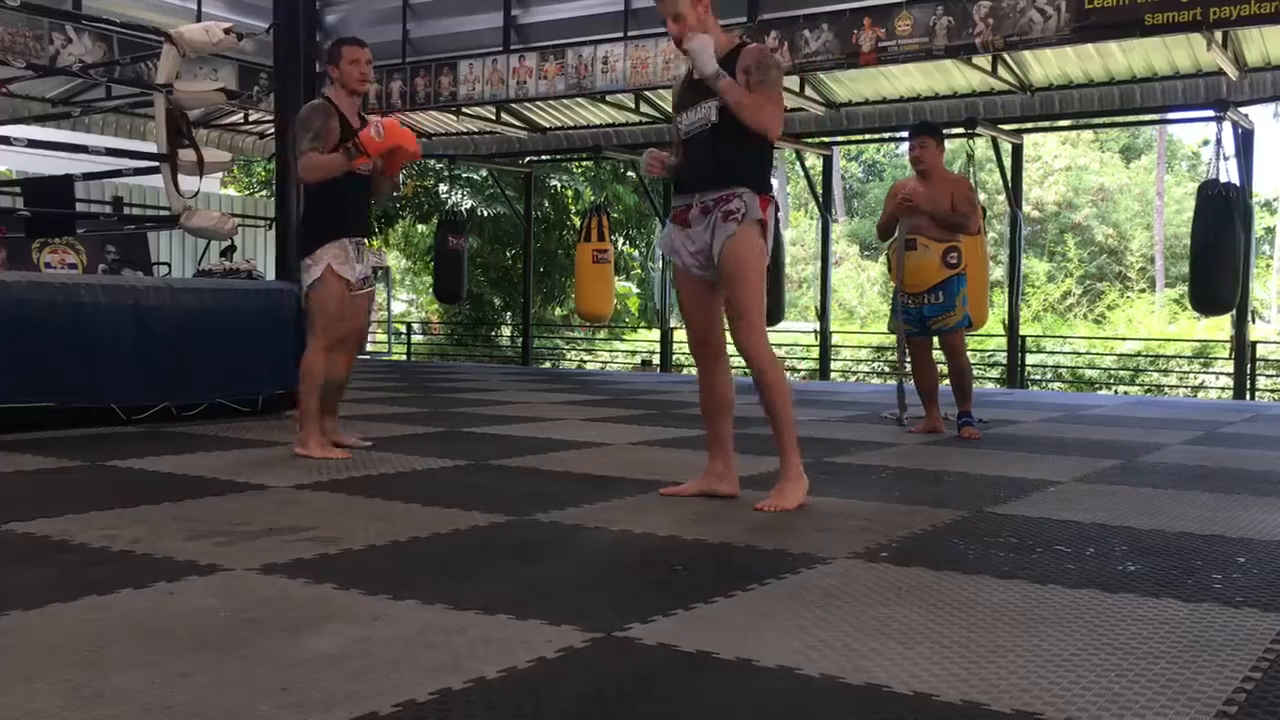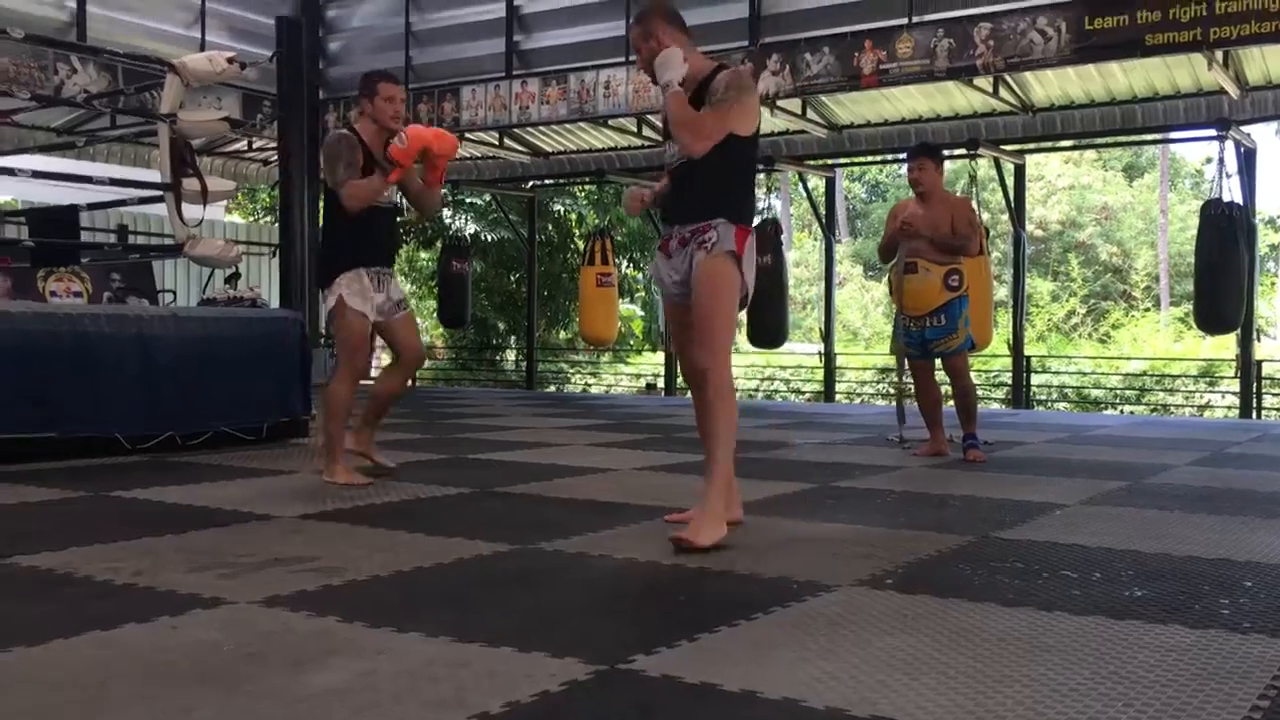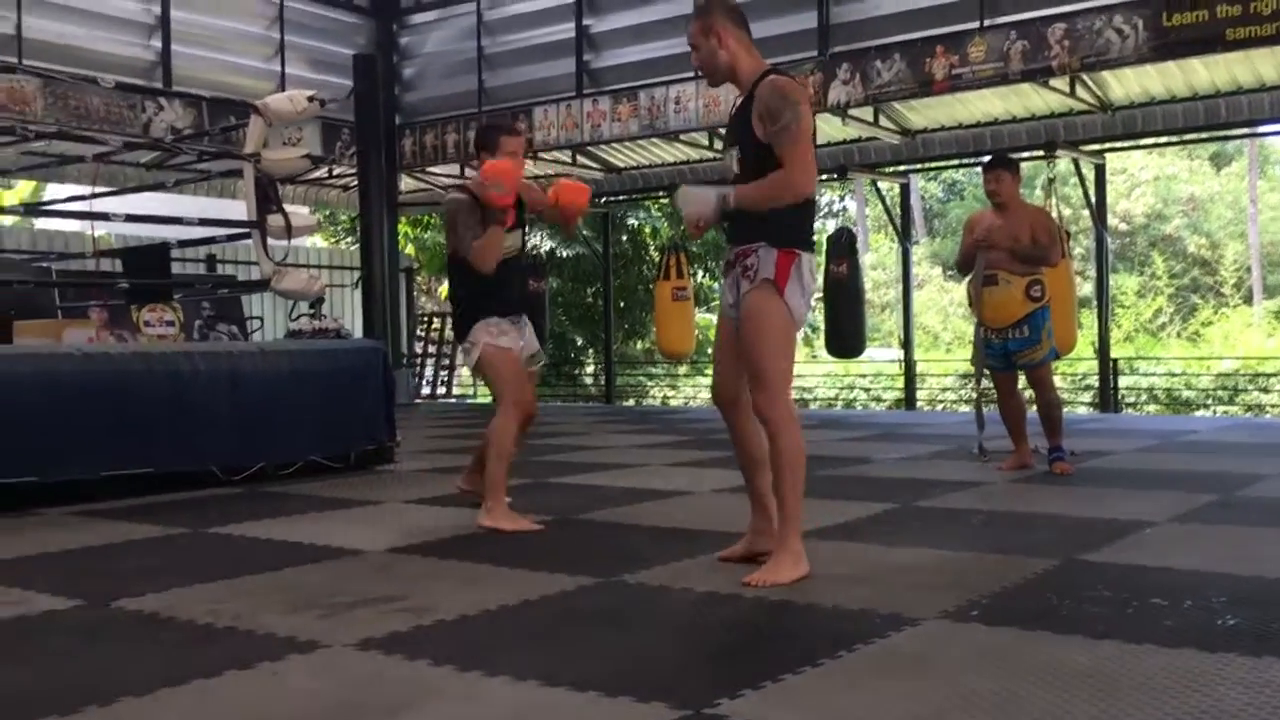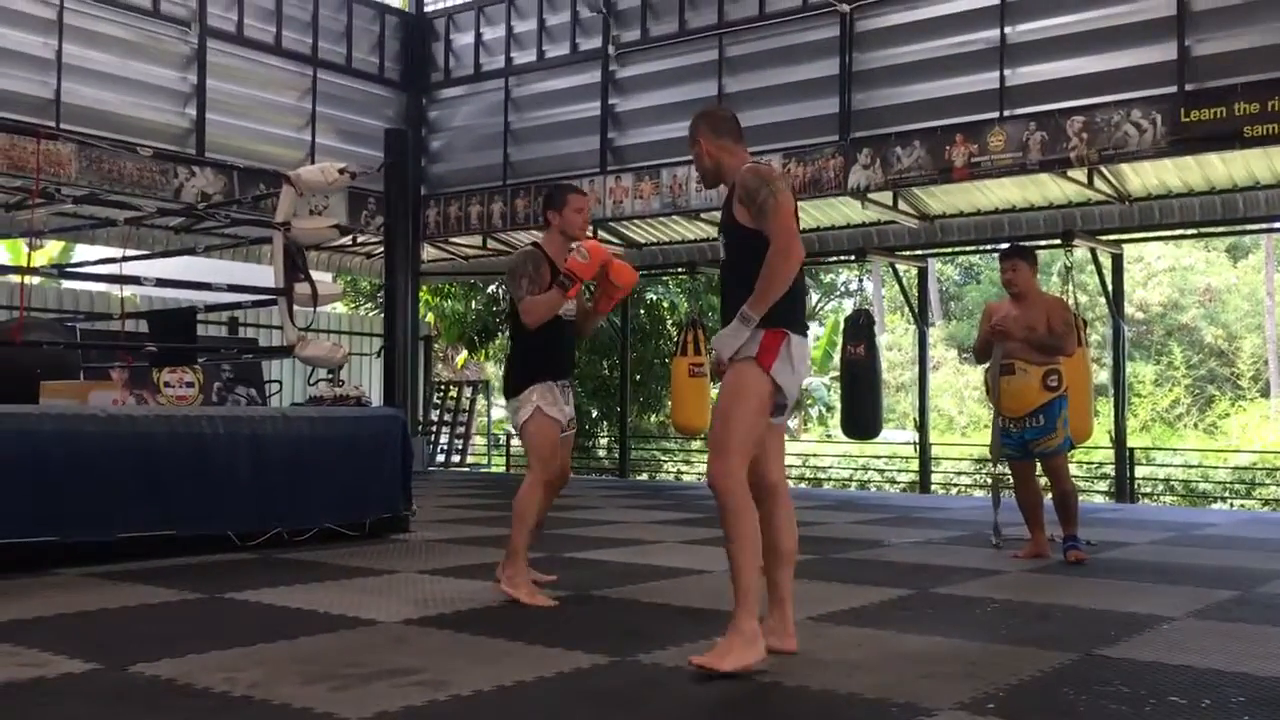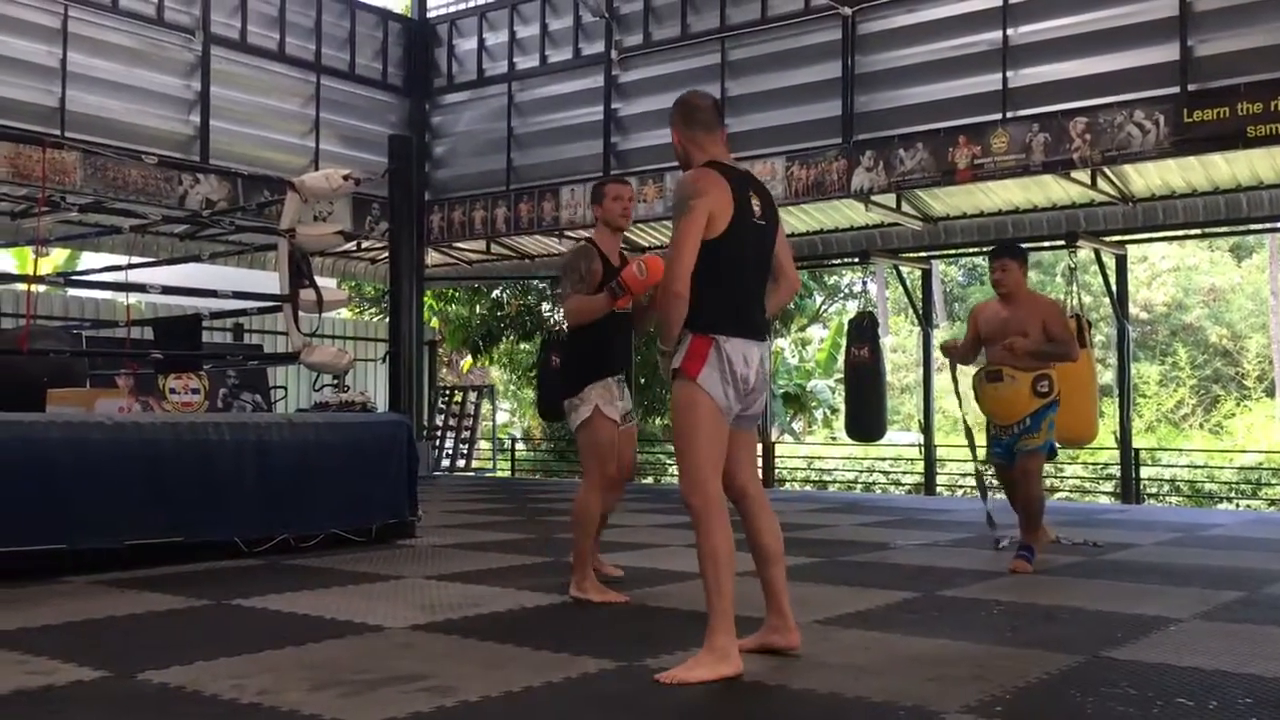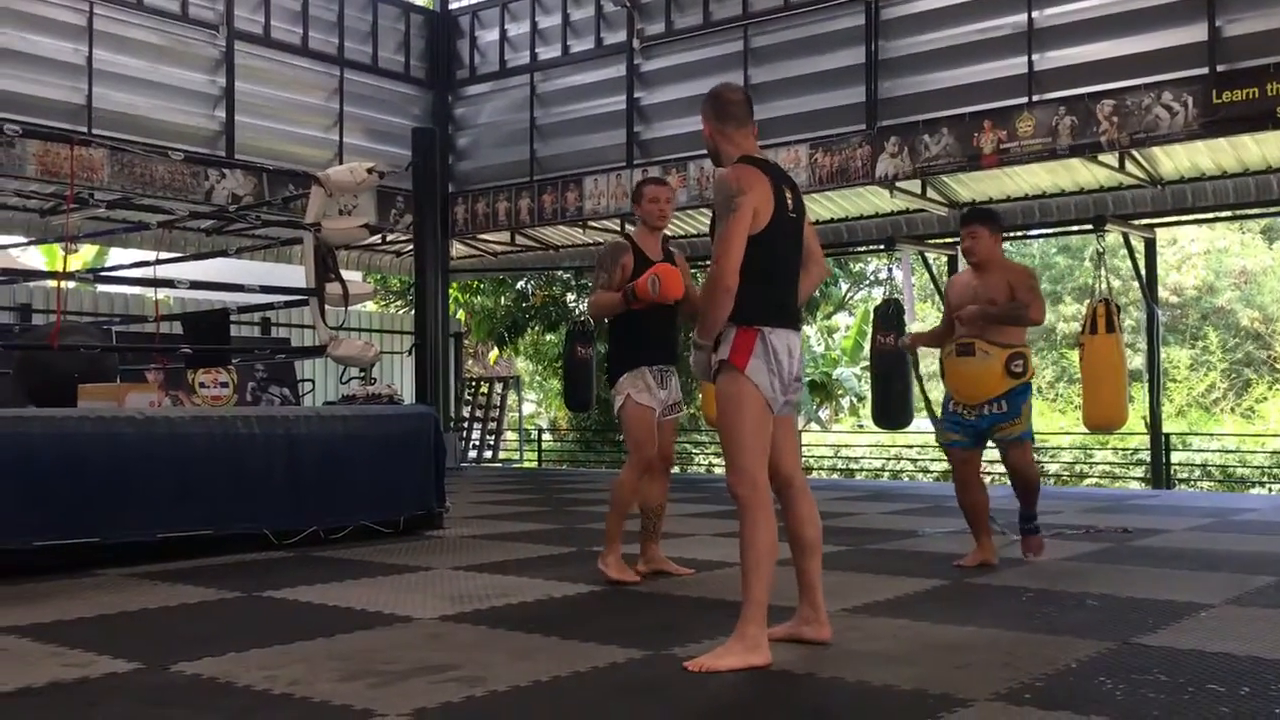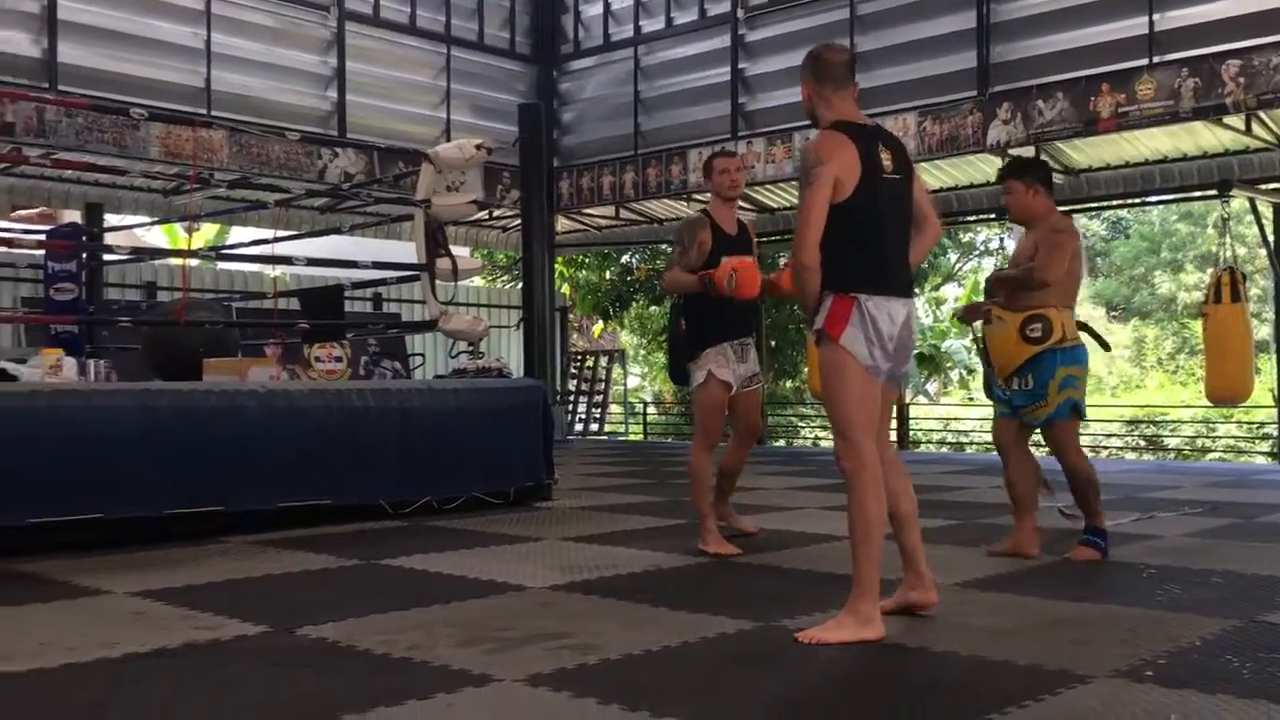
dt=0.7s
person 1, frame 1
left shoulder: (753, 58)
right shoulder: (686, 83)
left elbow: (768, 124)
left wrist: (712, 68)
right wrist: (663, 164)
left hip: (738, 208)
right hip: (686, 218)
left knee: (748, 338)
right knee: (705, 347)
left ankle: (792, 470)
right ankle: (720, 470)
person 1, frame 2
left shoulder: (733, 82)
right shoulder: (675, 102)
left elbow: (696, 142)
left wrist: (671, 83)
right wrist: (649, 196)
left hip: (721, 236)
right hip: (675, 243)
left knee: (711, 364)
right knee: (695, 375)
left ankle: (713, 508)
right ankle: (726, 498)
person 1, frame 3
left shoulder: (779, 92)
right shoulder: (747, 103)
left elbow: (800, 179)
left wrist: (721, 199)
right wrist: (716, 208)
left hip: (775, 261)
right hip: (746, 262)
left knee: (770, 403)
right knee: (728, 395)
left ankle: (791, 549)
right ankle: (764, 526)
person 1, frame 4
left shoulder: (756, 178)
right shoulder: (743, 195)
left elbow: (789, 250)
left wrist: (740, 323)
right wrist: (736, 337)
left hip: (768, 342)
right hip: (760, 345)
left knee: (726, 473)
right knee: (768, 484)
left ankle: (747, 625)
right ankle: (779, 624)
person 1, frame 5
left shoulder: (698, 185)
right shoulder: (758, 192)
left elbow: (677, 284)
right elbow: (787, 280)
left wrist: (666, 345)
left hip: (710, 350)
right hip: (752, 352)
left knee: (703, 496)
right knee: (744, 489)
left ankle: (720, 648)
right ankle: (780, 623)
person 1, frame 6
left shoulder: (736, 181)
right shoulder: (783, 182)
left elbow: (725, 280)
right elbow: (814, 262)
left wrist: (702, 341)
left hip: (750, 342)
right hip: (783, 339)
left knee: (749, 486)
right knee: (788, 480)
left ankle: (751, 636)
right ankle: (812, 614)
person 1, frame 7
left shoulder: (825, 148)
right shoulder: (891, 146)
left elbow: (807, 256)
right elbow: (930, 226)
left wrist: (812, 311)
left hip: (853, 310)
right hip: (899, 308)
left knee: (856, 457)
right knee: (879, 449)
left ankle: (864, 611)
right ankle: (916, 579)
person 2, frame 1
left shoulder: (364, 122)
right shoulder: (319, 113)
left elbow: (377, 189)
right elbow: (305, 170)
right wrist: (357, 148)
left hip: (356, 242)
right hip: (324, 242)
left knee: (353, 336)
right knee: (327, 336)
left ankle: (326, 425)
right ankle: (308, 436)
person 2, frame 2
right shoulder: (342, 143)
left elbow: (428, 208)
right elbow: (351, 200)
left wrist: (435, 170)
right wrist: (392, 168)
left hip: (382, 272)
right hip: (347, 271)
left knee: (412, 354)
right knee: (353, 366)
left ankle: (363, 433)
right ankle: (333, 462)
person 2, frame 3
left shoulder: (520, 193)
right shoulder: (460, 203)
left elbow: (558, 215)
right elbow: (485, 262)
right wrist: (502, 212)
left hip: (515, 318)
right hip: (481, 322)
left knee: (523, 411)
right knee: (515, 402)
left ankle: (476, 476)
right ankle: (494, 507)
person 2, frame 4
left shoulder: (576, 261)
right shoulder: (528, 260)
left elbow: (582, 327)
right elbow: (530, 316)
left wrist: (608, 296)
right wrist: (570, 280)
left hip: (560, 382)
right hip: (531, 382)
left knee: (555, 477)
right knee: (542, 471)
left ankle: (514, 560)
right ankle: (515, 575)
person 2, frame 5
left shoulder: (623, 260)
right shoulder: (584, 256)
right elbow: (573, 313)
left wrist: (654, 301)
right wrist: (619, 288)
left hip: (615, 378)
right hip: (589, 380)
left knee: (622, 471)
right knee: (600, 475)
left ankle: (590, 552)
right ankle: (582, 578)
person 2, frame 6
left shoulder: (676, 258)
right shoulder: (618, 252)
left elbow: (693, 308)
right elbow: (595, 306)
right wrist: (635, 293)
left hip: (667, 369)
right hip: (631, 369)
left knee: (662, 463)
right knee: (642, 458)
left ankle: (650, 553)
right ankle: (610, 551)
person 2, frame 7
left shoulder: (747, 231)
right shoulder: (697, 228)
right elbow: (670, 281)
right wrist: (709, 279)
left hip: (745, 343)
right hip: (710, 346)
left knee: (748, 431)
right knee: (707, 437)
left ankle: (721, 506)
right ankle: (707, 530)
person 3, frame 1
left shoulder: (957, 184)
right shoulder: (899, 188)
left elbow: (971, 225)
right elbow: (882, 233)
left wrist: (928, 209)
right wrist: (895, 213)
left hip: (943, 277)
right hip: (908, 279)
left knee: (954, 347)
right knee: (917, 349)
left ankle: (965, 416)
right ankle: (932, 417)
person 3, frame 2
left shoulder: (957, 205)
right shoulder: (899, 209)
left elbow: (971, 247)
right elbow: (883, 256)
left wrist: (926, 234)
right wrist: (894, 236)
left hip: (945, 300)
right hip: (909, 302)
left knee: (958, 369)
right knee: (920, 372)
left ankle: (970, 439)
right ankle: (936, 439)
person 3, frame 3
left shoulder: (1036, 216)
right shoulder: (976, 221)
left elbow: (1052, 256)
right elbow: (962, 268)
left wrist: (1008, 246)
right wrist: (971, 251)
left hip: (1027, 311)
right hip: (990, 315)
left knee: (1042, 381)
right knee: (1004, 386)
left ankle: (1057, 451)
right ankle: (1021, 451)
person 3, frame 4
left shoulder: (1053, 305)
right shoulder: (993, 309)
left elbow: (1068, 346)
right elbow: (979, 356)
left wrist: (1022, 335)
right wrist: (988, 338)
left hip: (1044, 400)
right hip: (1008, 404)
left knee: (1057, 470)
right knee: (1021, 474)
left ankle: (1071, 539)
right ankle: (1038, 540)
person 3, frame 5
left shoulder: (1045, 307)
right shoulder: (981, 312)
left elbow: (1071, 351)
right elbow: (970, 352)
left wrist: (1030, 347)
right wrist: (953, 350)
left hip: (1035, 404)
right hip: (998, 407)
left knee: (1028, 472)
right knee: (1008, 478)
left ankle: (1026, 547)
right ankle: (1038, 529)
person 3, frame 6
left shoulder: (1017, 275)
right shoulder: (955, 283)
left elbow: (1036, 313)
left wrist: (983, 312)
right wrist: (918, 339)
left hip: (1006, 386)
right hip: (963, 390)
left knee: (1019, 460)
right knee: (963, 466)
left ankle: (1028, 517)
right ankle: (984, 546)
person 3, frame 7
left shoulder: (1057, 230)
right shoulder: (1031, 236)
left elbow: (1044, 275)
left wrist: (1000, 279)
right wrist: (987, 308)
left hip: (1049, 353)
right hip: (1025, 357)
left knee: (1064, 443)
right knee: (1008, 441)
left ankle: (1095, 532)
right ankle: (1025, 534)
